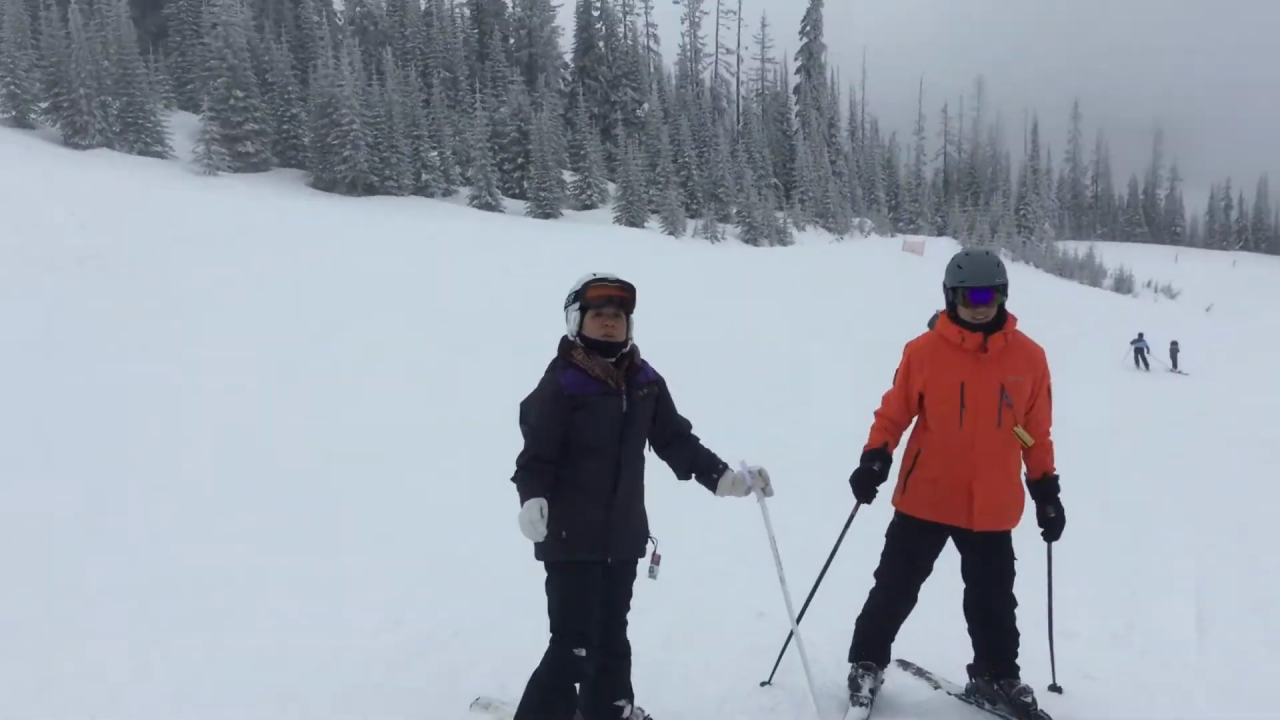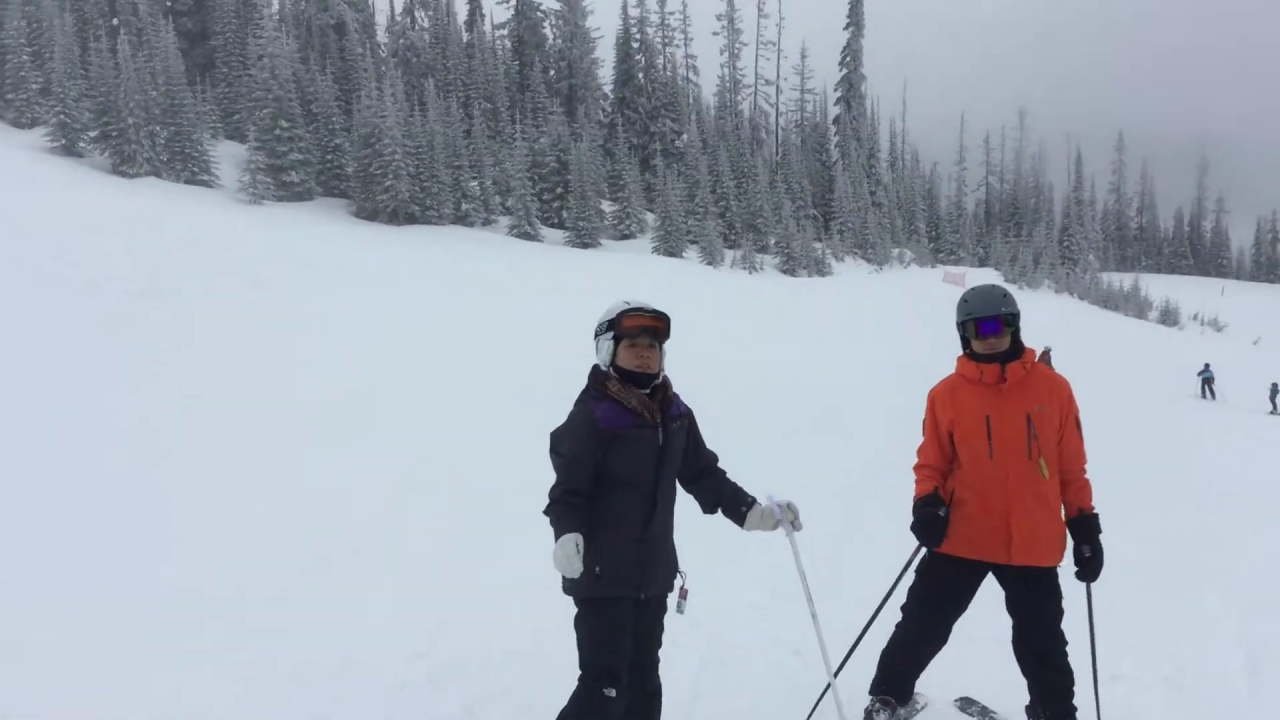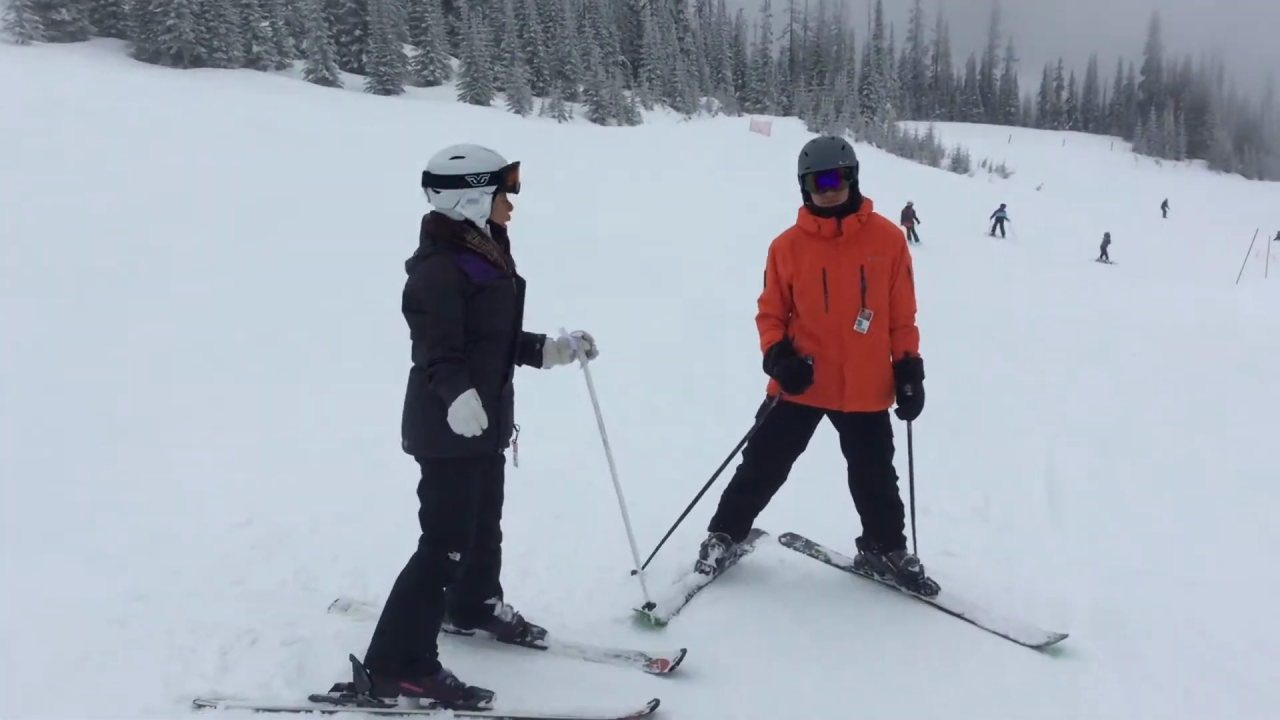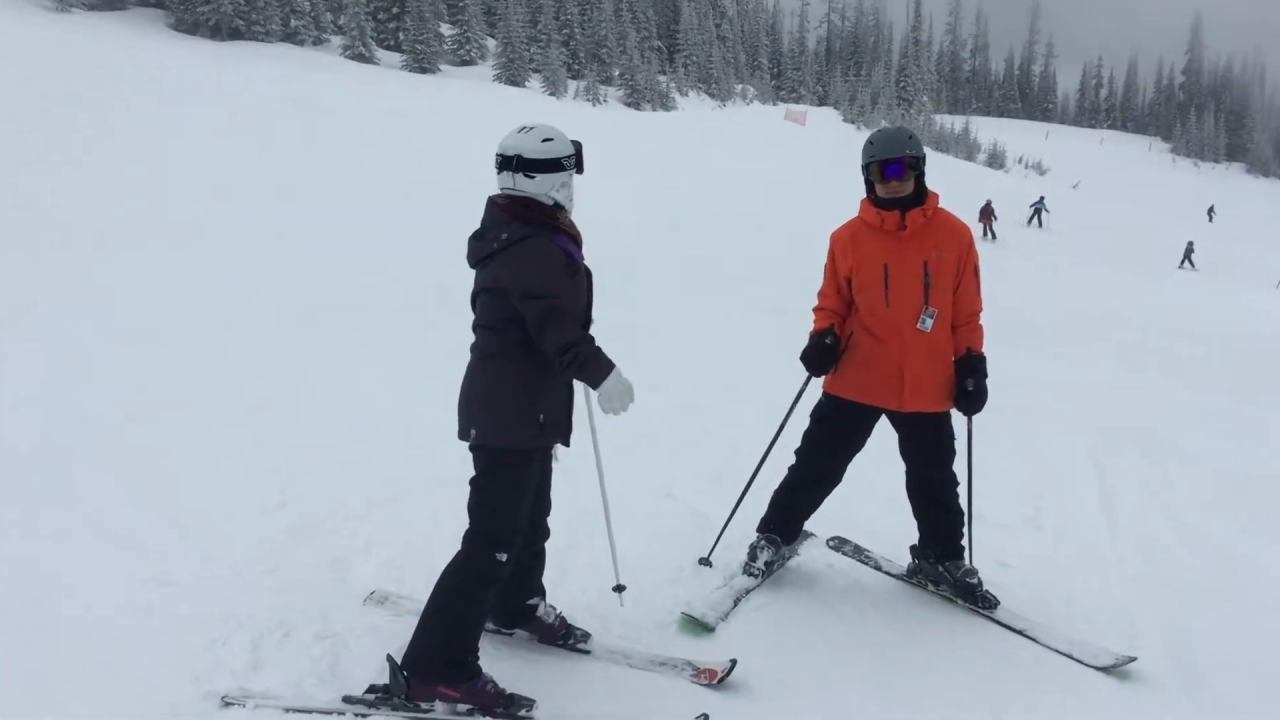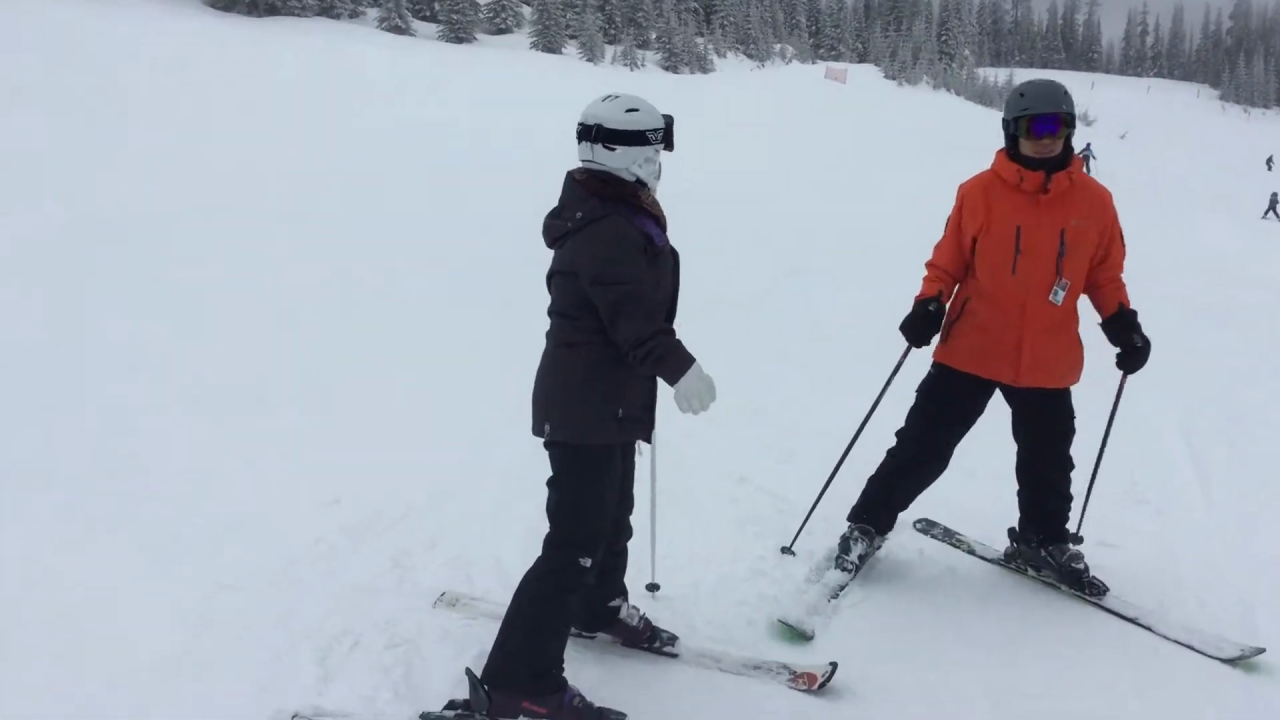
dt=0.5s
person 1, frame 1
left shoulder: (644, 383)
right shoulder: (561, 384)
left elbow: (676, 441)
right elbow: (536, 456)
left wrist: (724, 479)
right wrist: (534, 501)
left hip: (623, 537)
right hip: (570, 538)
left knee: (611, 635)
right knee: (574, 647)
person 1, frame 2
left shoulder: (674, 413)
right shoulder: (592, 414)
left elbow: (703, 474)
right elbow: (569, 490)
left wrist: (752, 511)
right wrist: (568, 535)
left hip: (653, 572)
right hip: (601, 573)
left knee: (642, 677)
right knee: (604, 685)
person 1, frame 3
left shoulder: (486, 259)
right shoulder: (441, 269)
right elbow: (437, 350)
left wrist: (549, 349)
right wrist: (457, 397)
left hip: (486, 422)
right hip: (449, 427)
left knee: (483, 524)
right knee: (446, 542)
left ankle: (474, 604)
right ankle: (397, 664)
person 1, frame 4
left shoulder: (515, 236)
right shoulder: (537, 250)
right elbow: (559, 329)
left wrist: (579, 335)
right wrist: (602, 374)
left hip: (522, 406)
right hip: (511, 412)
left knee: (529, 518)
right knee: (493, 538)
left ankle: (518, 603)
right ankle: (437, 667)
person 1, frame 5
left shoulder: (603, 215)
right shoulder: (610, 231)
right elbow: (635, 318)
right wrist: (680, 369)
left hip: (604, 399)
right hip: (588, 406)
left knee: (610, 516)
right knee: (575, 542)
left ankle: (599, 606)
person 2, frame 1
left shoulder: (1028, 357)
right shoulder: (923, 351)
left elbow: (1036, 430)
right elbow: (893, 413)
left wrist: (1046, 488)
right wrist: (874, 459)
left hip: (993, 507)
right hip: (925, 499)
left knee: (993, 600)
right knee: (894, 589)
left ankle: (996, 677)
right ankle: (866, 663)
person 2, frame 2
left shoulder: (1052, 388)
right shoulder: (947, 394)
left elbow: (1072, 466)
right elbow: (933, 463)
left wrist: (1084, 525)
right wrist: (927, 504)
left hip: (1032, 543)
right hip: (961, 538)
left knee: (1042, 640)
right knee: (924, 624)
person 2, frame 3
left shoulder: (887, 239)
right shoulder: (787, 245)
left elbow: (901, 313)
right elbow: (771, 312)
left wrist: (909, 367)
right wrist: (777, 356)
left hip: (866, 387)
right hip: (801, 383)
left knee: (875, 475)
right knee: (763, 466)
left ankle: (884, 547)
right ankle: (725, 534)
person 2, frame 4
left shoulder: (953, 234)
right shoulder: (848, 238)
left elbow: (966, 310)
right elbow: (833, 303)
left wrist: (971, 365)
right wrist: (823, 337)
left hip: (927, 386)
right hip: (856, 380)
left knee: (934, 480)
right knee: (817, 465)
left ankle: (941, 556)
right ankle: (774, 535)
person 2, frame 5
left shoulder: (1093, 200)
right shoulder: (980, 192)
left elbow: (1104, 272)
right elbow: (949, 261)
left wrist: (1121, 322)
right wrist: (929, 306)
left hip: (1047, 359)
right hip: (971, 349)
left knee: (1048, 462)
right knee: (924, 446)
left ankle: (1044, 541)
right ankle: (867, 524)
